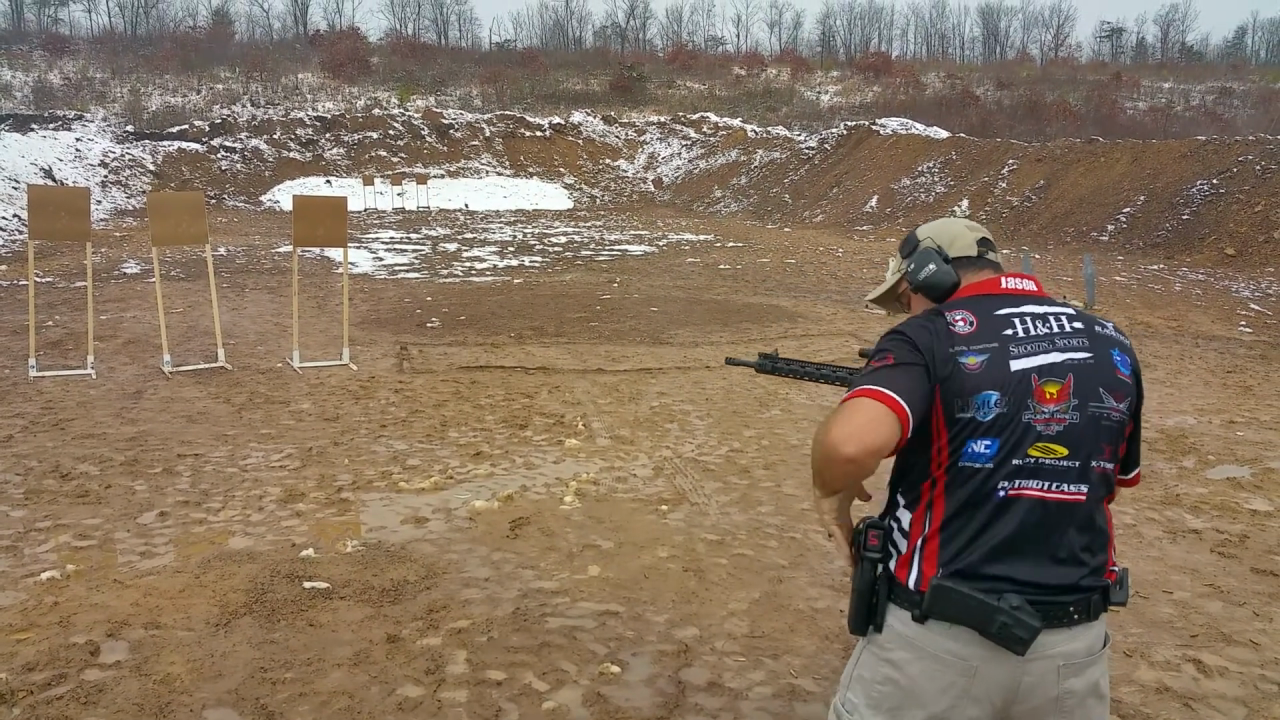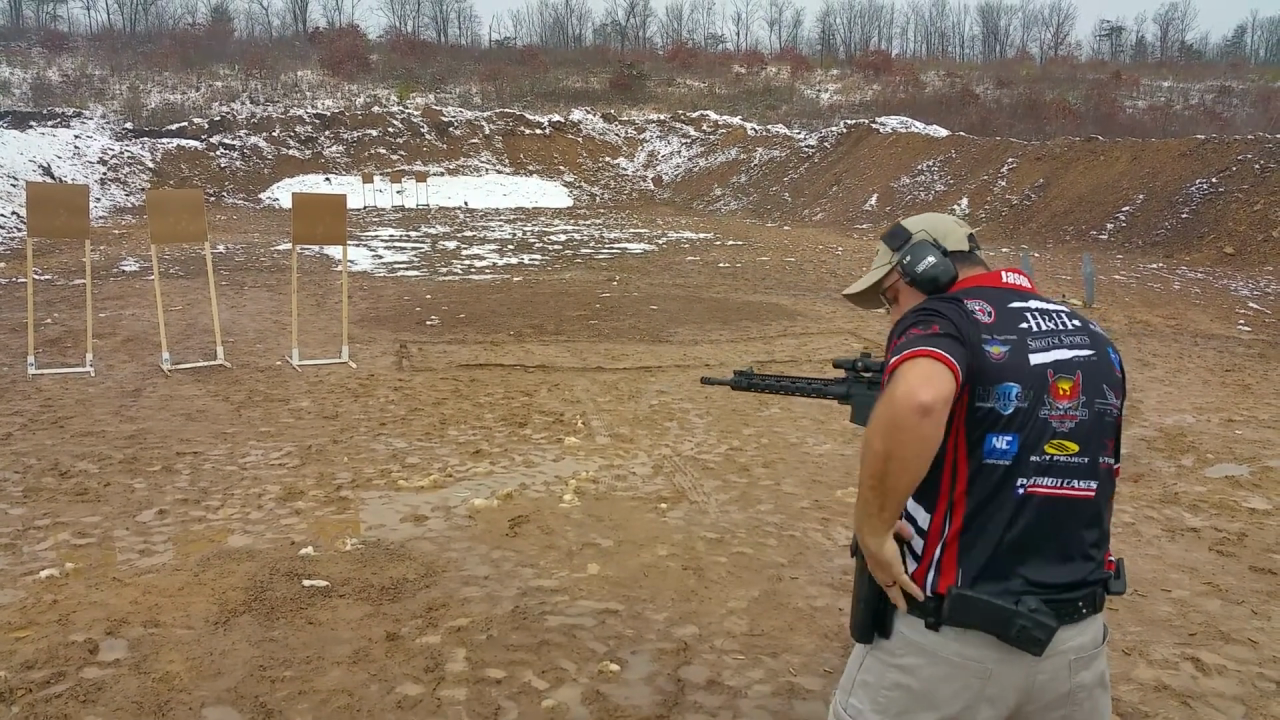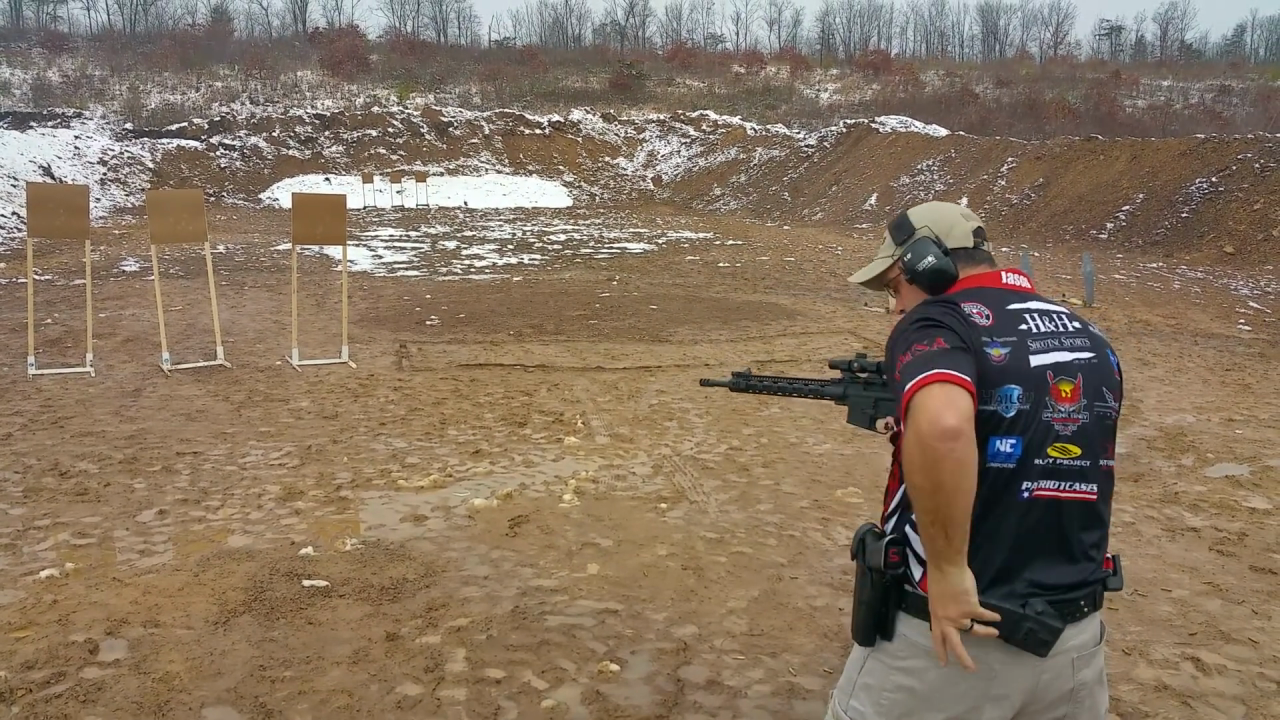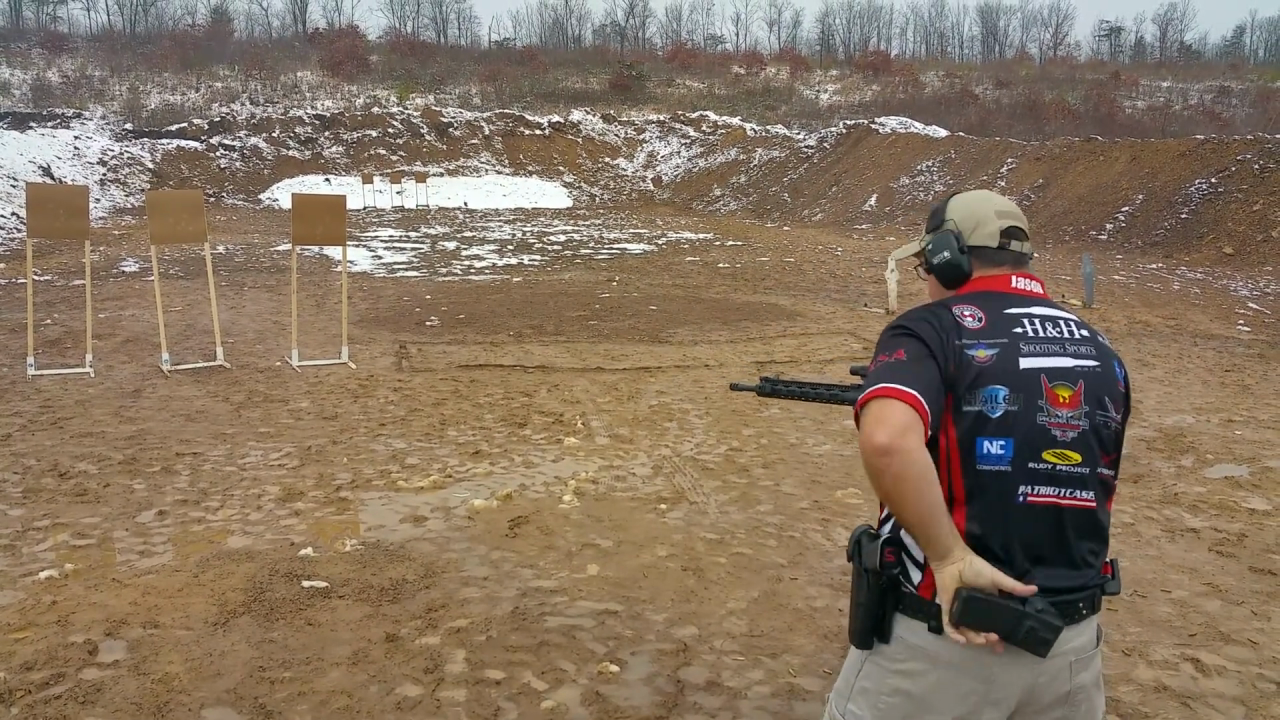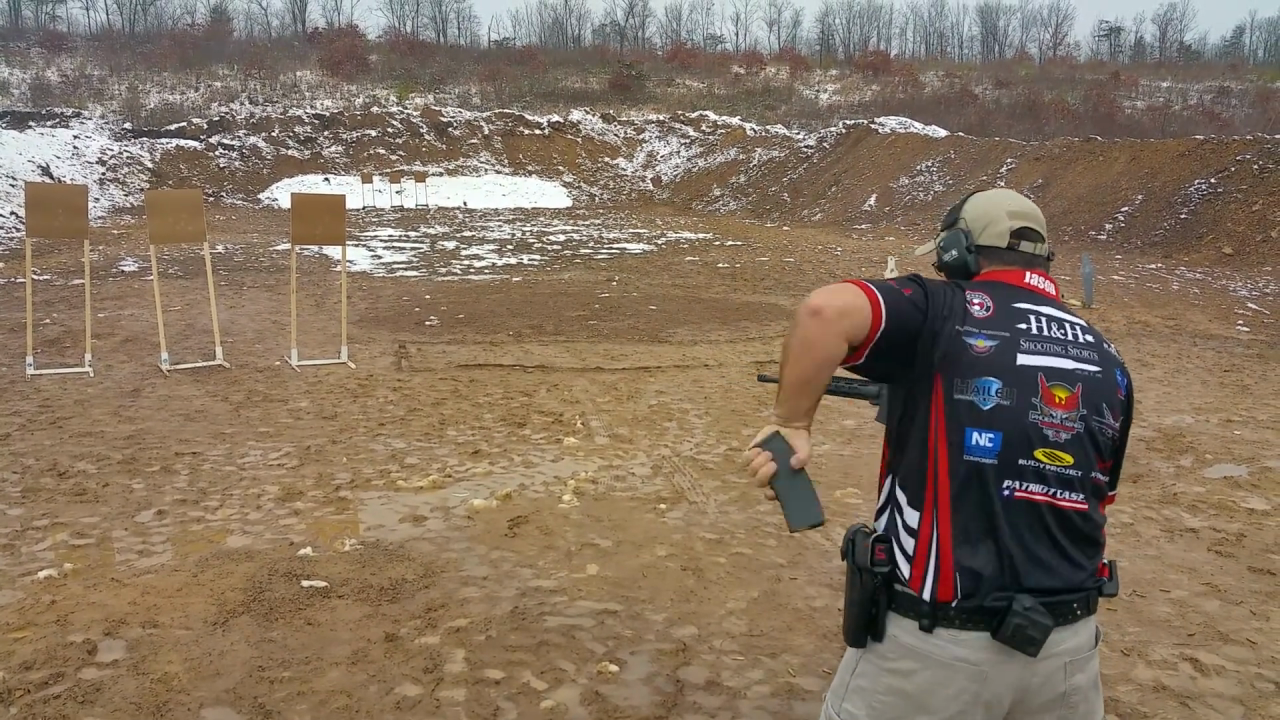
dt=0.3s
person 1, frame 1
left shoulder: (928, 337)
right shoulder: (1110, 343)
left elbow: (850, 444)
left wrist: (835, 492)
left hip: (937, 639)
right hip: (1070, 642)
person 1, frame 2
left shoulder: (939, 319)
right shoulder: (1094, 340)
left elbow: (918, 401)
left wrist: (871, 527)
left hip: (942, 637)
right hip: (1072, 638)
person 1, frame 3
left shoulder: (938, 324)
right shoulder: (1092, 340)
left elbow: (943, 427)
left wrist: (949, 568)
left hip: (945, 635)
right hip: (1070, 634)
person 1, frame 4
left shoulder: (932, 328)
right shoulder: (1100, 353)
left elbow: (886, 440)
left wrist: (950, 557)
left hip: (936, 636)
right hip: (1069, 639)
person 1, frame 5
left shoulder: (939, 311)
right shoulder: (1107, 360)
left elbow: (828, 309)
left wrist: (791, 423)
left hip: (933, 640)
right hip: (1065, 642)
